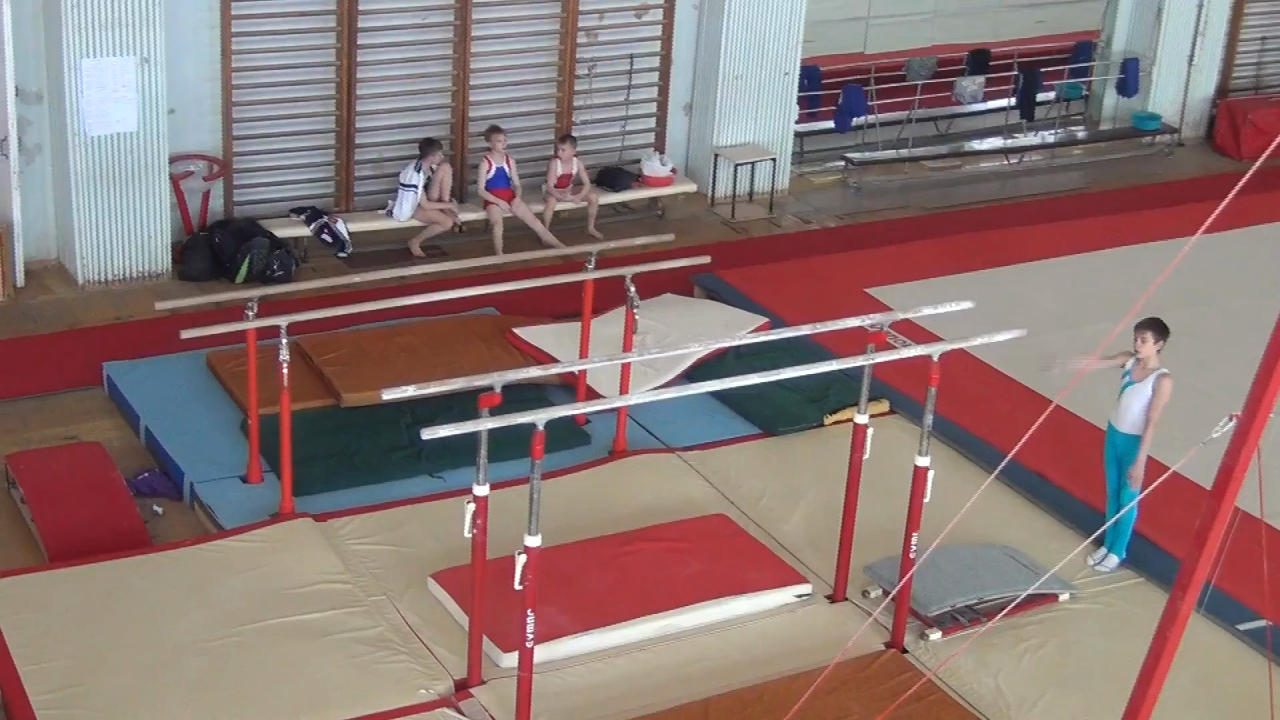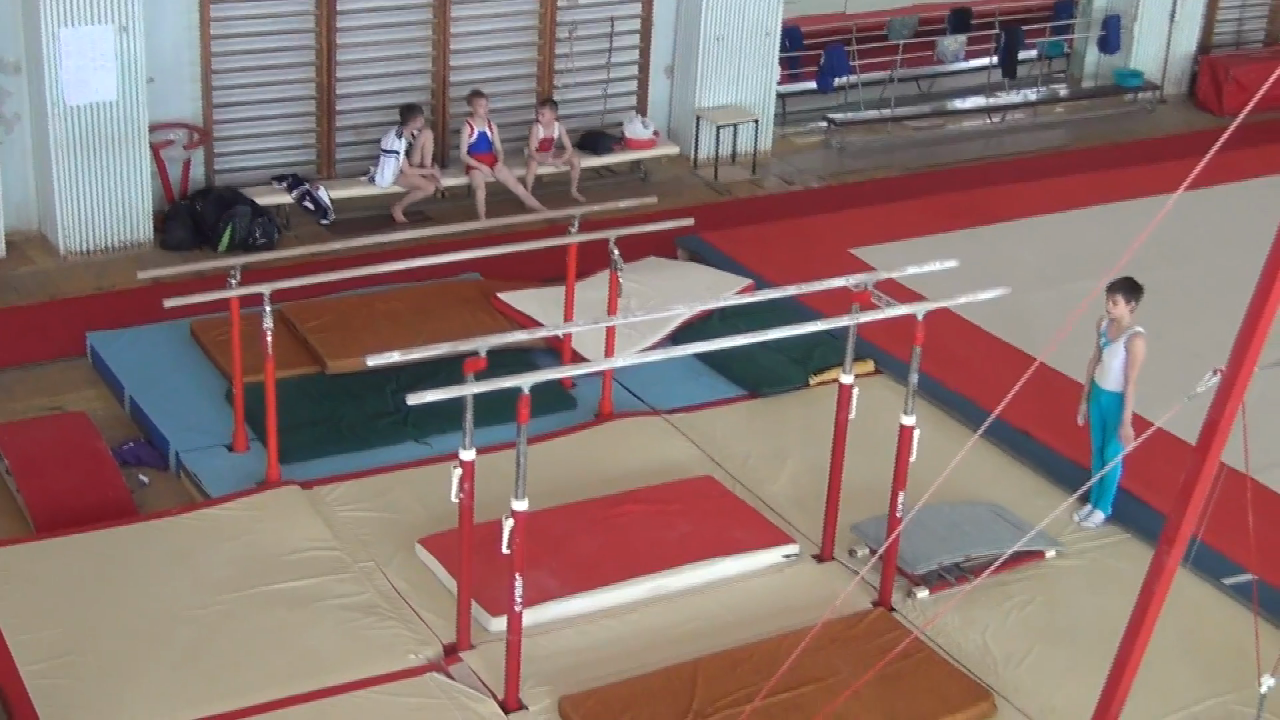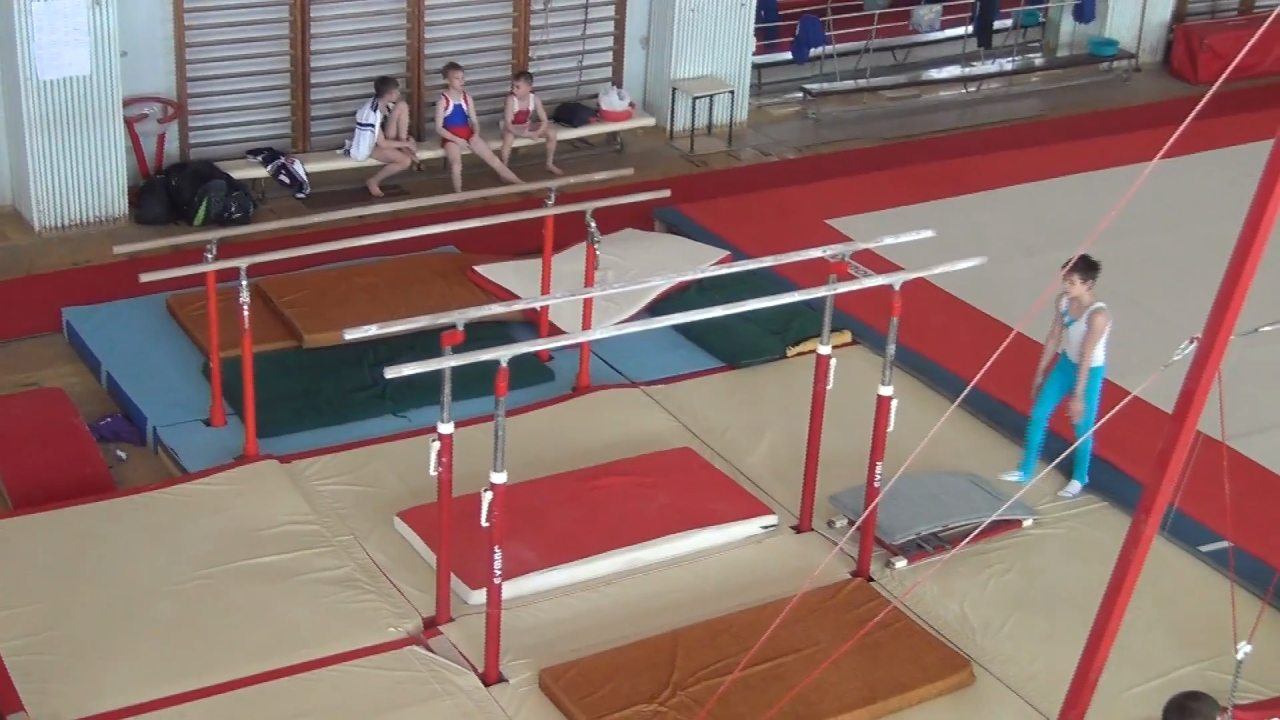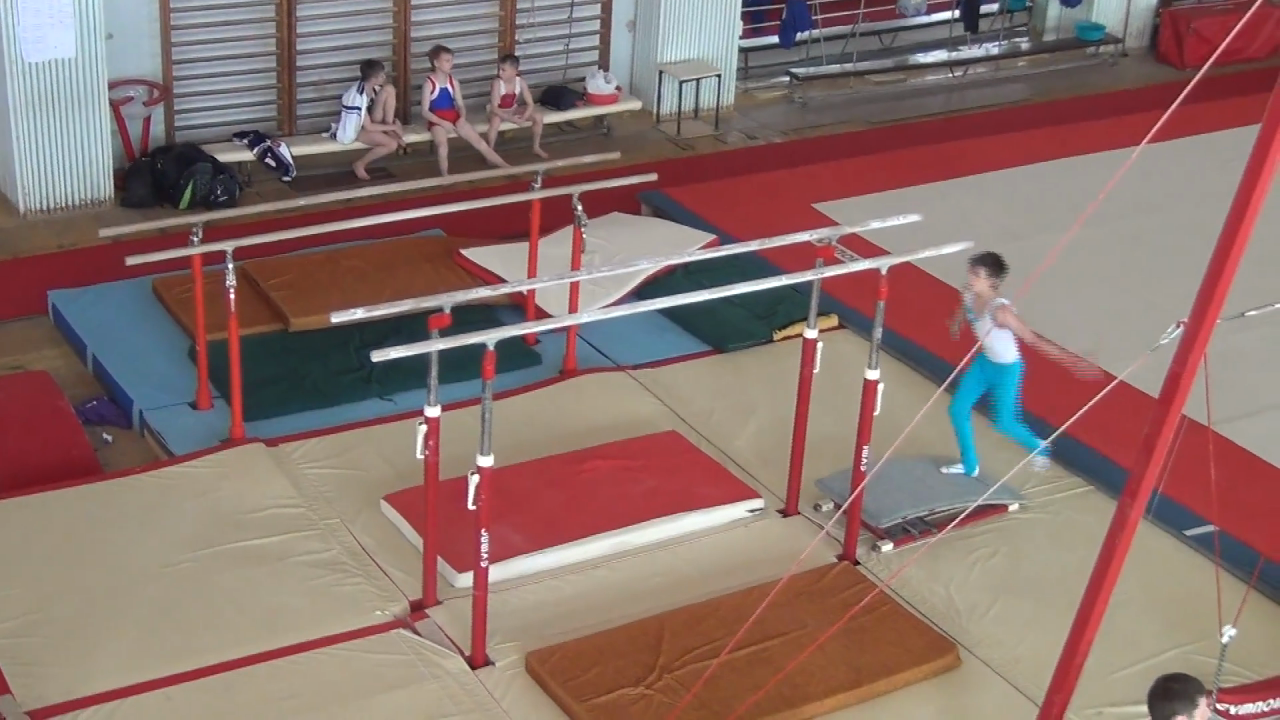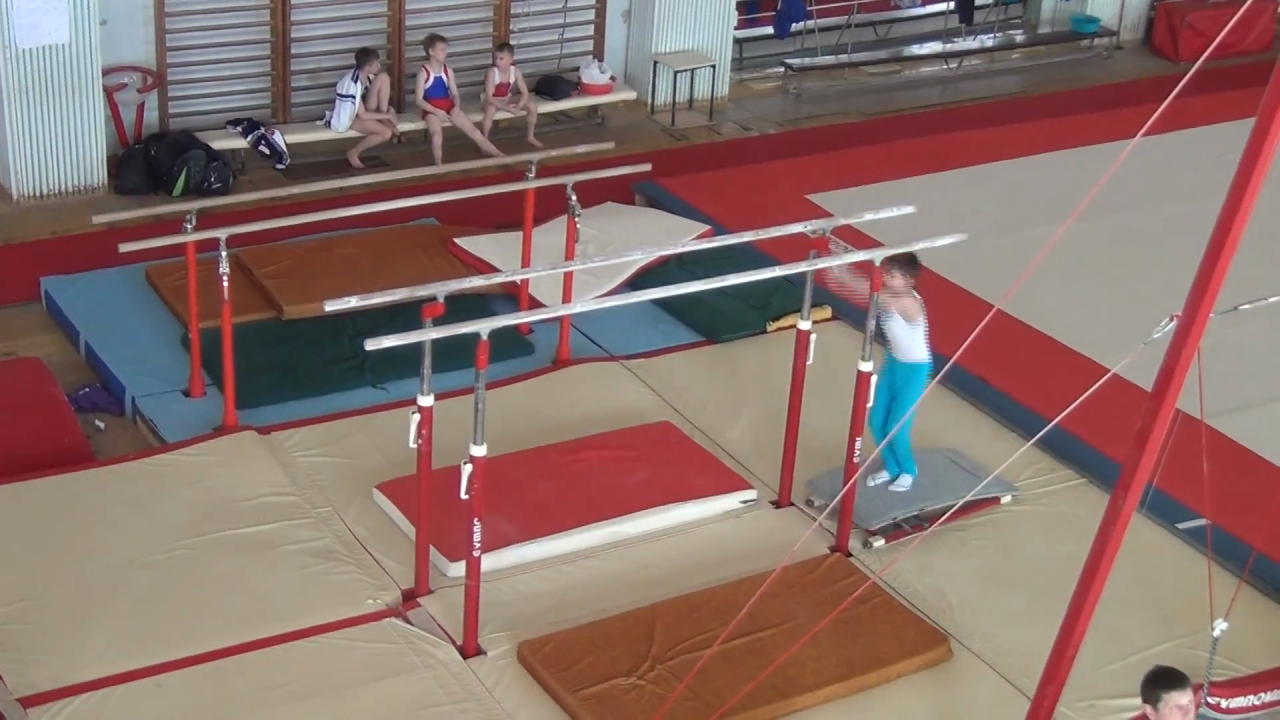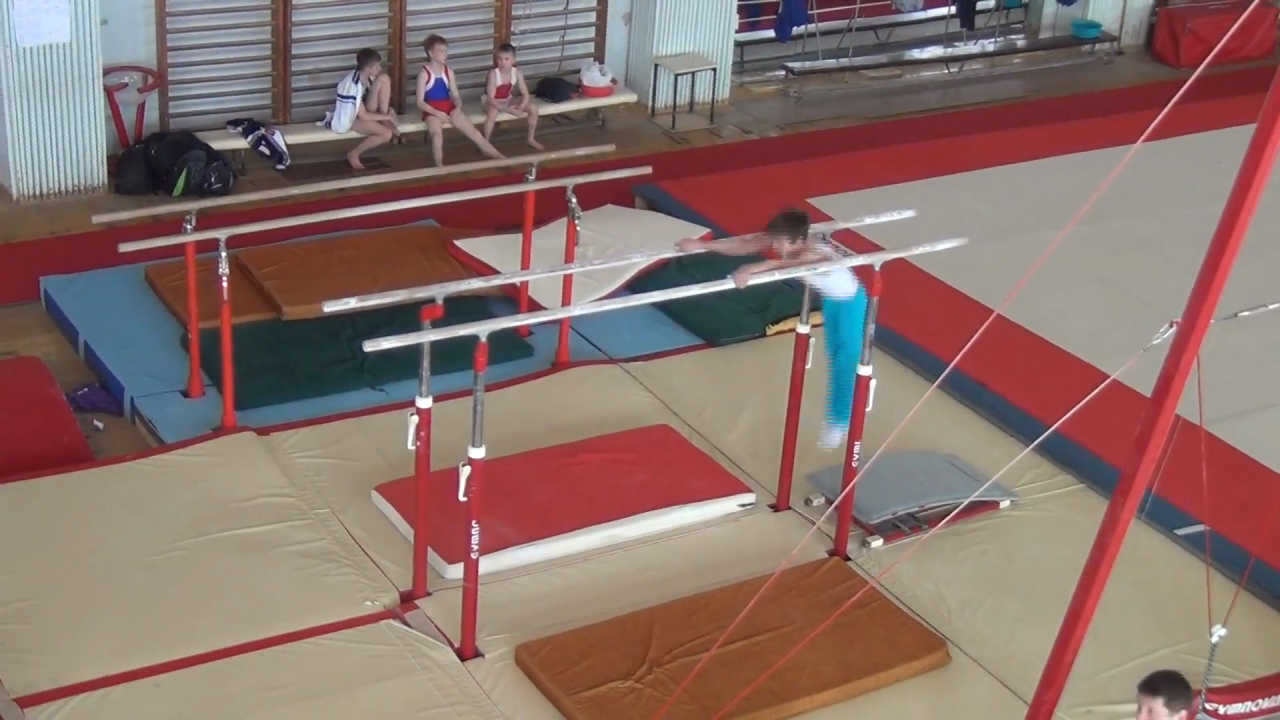
dt=0.5s
person 1, frame 1
left shoulder: (1163, 380)
right shoulder: (1128, 361)
left elbow: (1151, 423)
right elbow: (1097, 364)
left wrist: (1140, 462)
right wrist: (1067, 364)
left hip: (1134, 441)
right hip: (1113, 433)
left knee: (1127, 498)
right knee: (1112, 492)
left ankle: (1118, 551)
right ankle: (1107, 544)
person 1, frame 2
left shoulder: (1135, 339)
right shoulder: (1103, 323)
left elbow: (1131, 382)
left wrist: (1126, 422)
right wrist: (1084, 397)
left hip: (1117, 399)
right hip: (1097, 393)
left knee: (1112, 456)
right knee: (1097, 451)
left ankle: (1103, 508)
right ankle: (1093, 501)
person 1, frame 3
left shoulder: (1098, 315)
right shoulder: (1063, 301)
left elbow: (1086, 358)
left wrist: (1078, 397)
right wrist: (1041, 371)
left hip: (1090, 371)
right hip: (1065, 364)
left knee: (1081, 427)
right knee: (1038, 414)
left ankle: (1078, 477)
right ankle: (1026, 470)
person 1, frame 4
left shoulder: (999, 310)
right shoulder: (969, 295)
left elbow: (1031, 338)
left wrist: (1071, 361)
right wrist: (957, 323)
left hip: (1005, 367)
right hip: (983, 360)
left knee: (1004, 423)
right knee: (957, 409)
left ankle: (1037, 448)
right ankle: (969, 464)
person 1, frame 5
left shoulder: (908, 302)
right shoulder: (885, 292)
left elbow: (880, 296)
left hip: (915, 369)
right hip: (894, 364)
left knee: (896, 430)
right knee: (875, 421)
left ankle: (907, 472)
right ankle: (891, 468)
person 1, frame 6
left shoulder: (814, 255)
right shoulder: (783, 244)
left elbow: (780, 265)
right elbow: (742, 245)
left wrist: (751, 270)
right wrist: (701, 245)
left hip: (849, 301)
right hip: (830, 300)
left knee: (846, 362)
right knee: (836, 360)
left ankle: (840, 420)
right ankle: (835, 419)
